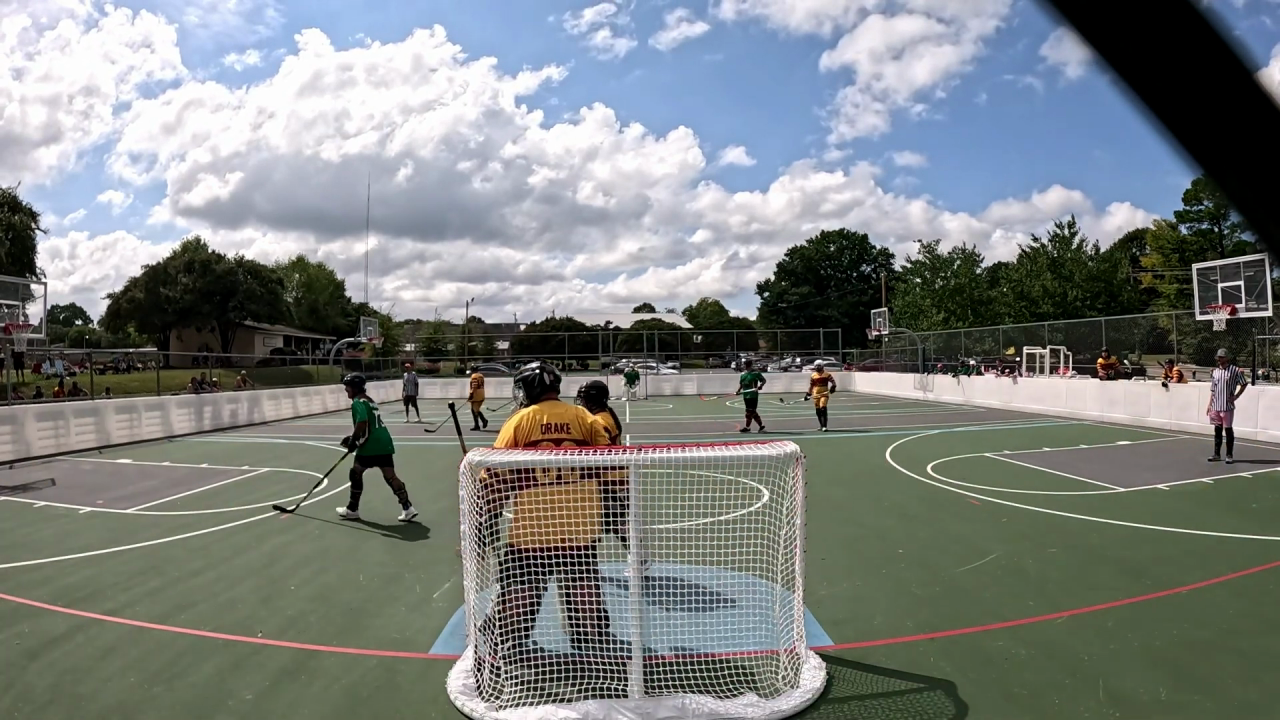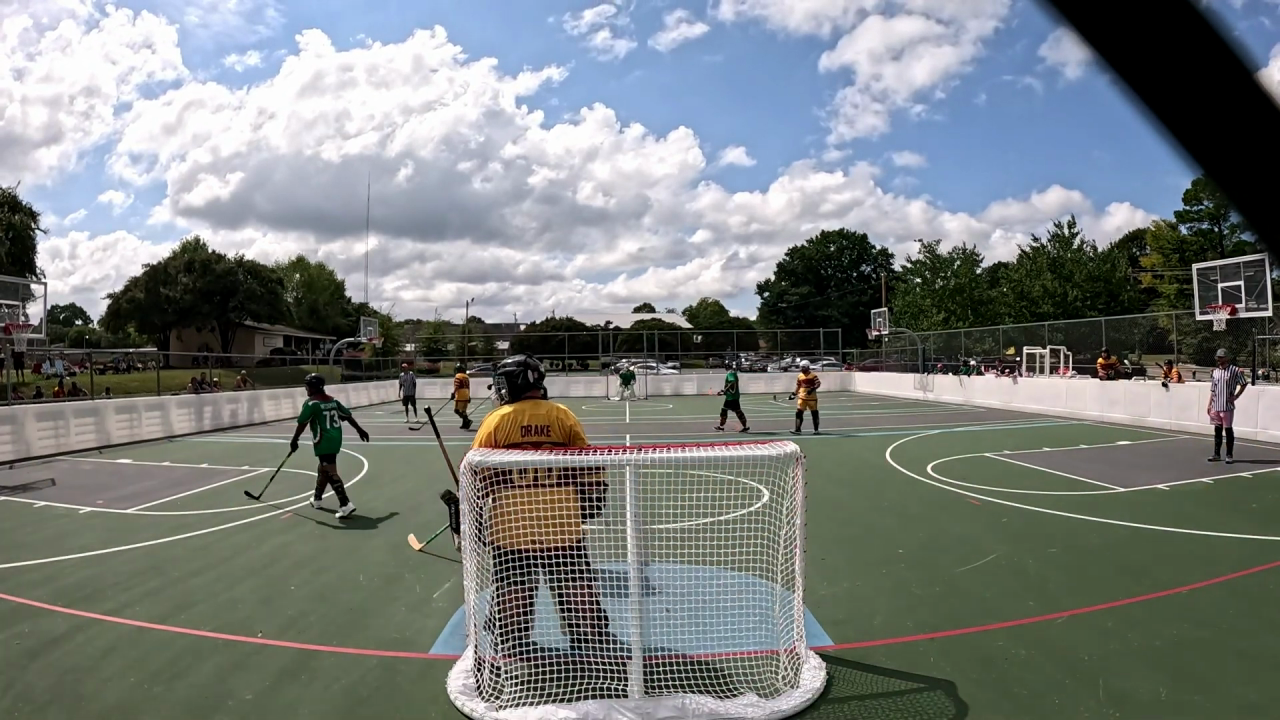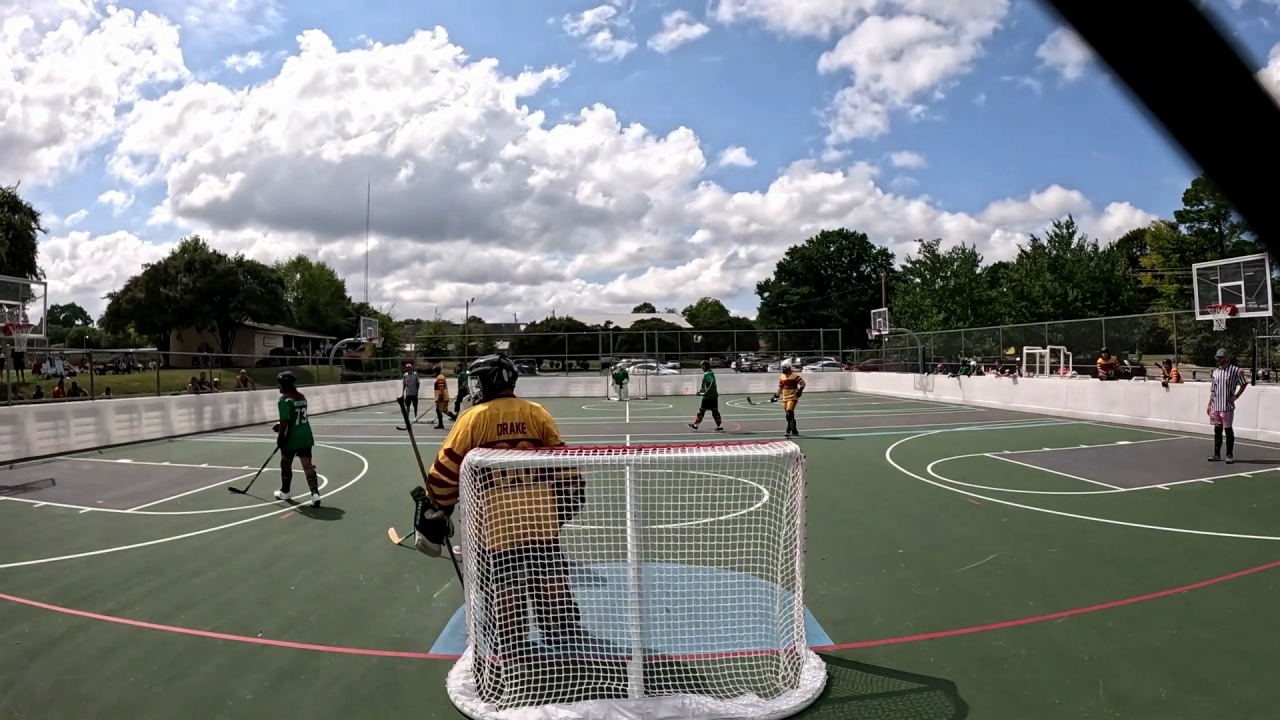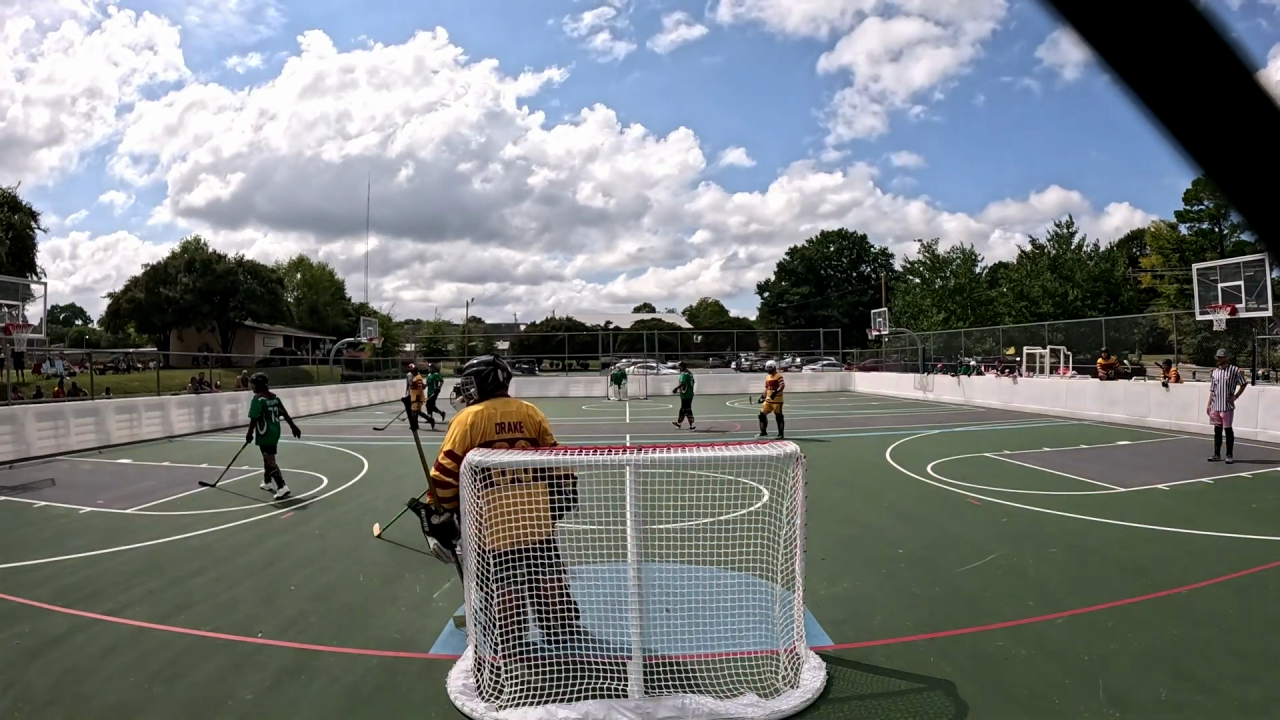
dt=0.5s
person 1, frame 1
left shoulder: (519, 421)
right shoulder: (586, 418)
left elbow: (495, 478)
left wrist: (482, 524)
left hip: (533, 524)
right hip: (580, 520)
left knee: (518, 587)
right knee: (583, 583)
left ankle: (506, 644)
right ankle: (593, 643)
person 1, frame 2
left shoulder: (496, 420)
right shoulder: (563, 416)
left elbow: (475, 473)
right elbow: (588, 465)
right wrist: (590, 503)
left hip: (511, 517)
right hip: (561, 514)
left knee: (513, 582)
right knee: (575, 578)
left ankle: (513, 642)
right ankle: (592, 636)
person 1, frame 3
left shoulder: (472, 418)
right shoulder: (537, 412)
left elbow: (446, 470)
left wrist: (434, 512)
right wrist: (569, 497)
left hip: (494, 512)
right hip: (539, 506)
left knee: (503, 580)
right knee: (549, 572)
left ankle: (510, 639)
right ankle: (561, 628)
person 1, frame 4
left shoulder: (468, 418)
right shoulder: (531, 412)
left elbow: (446, 471)
left wrist: (438, 513)
right wrist: (562, 494)
left hip: (491, 509)
right hip: (535, 504)
left knee: (501, 576)
right knee: (546, 567)
left ankle: (508, 638)
right ankle: (561, 625)
